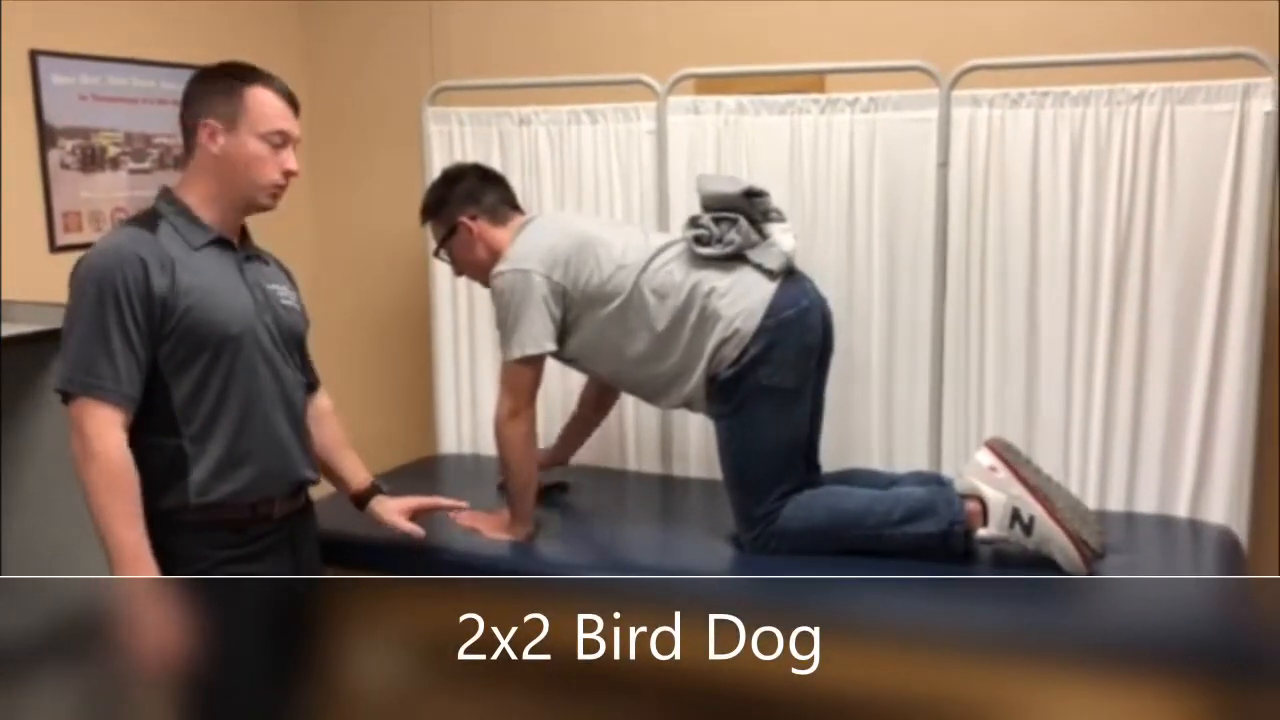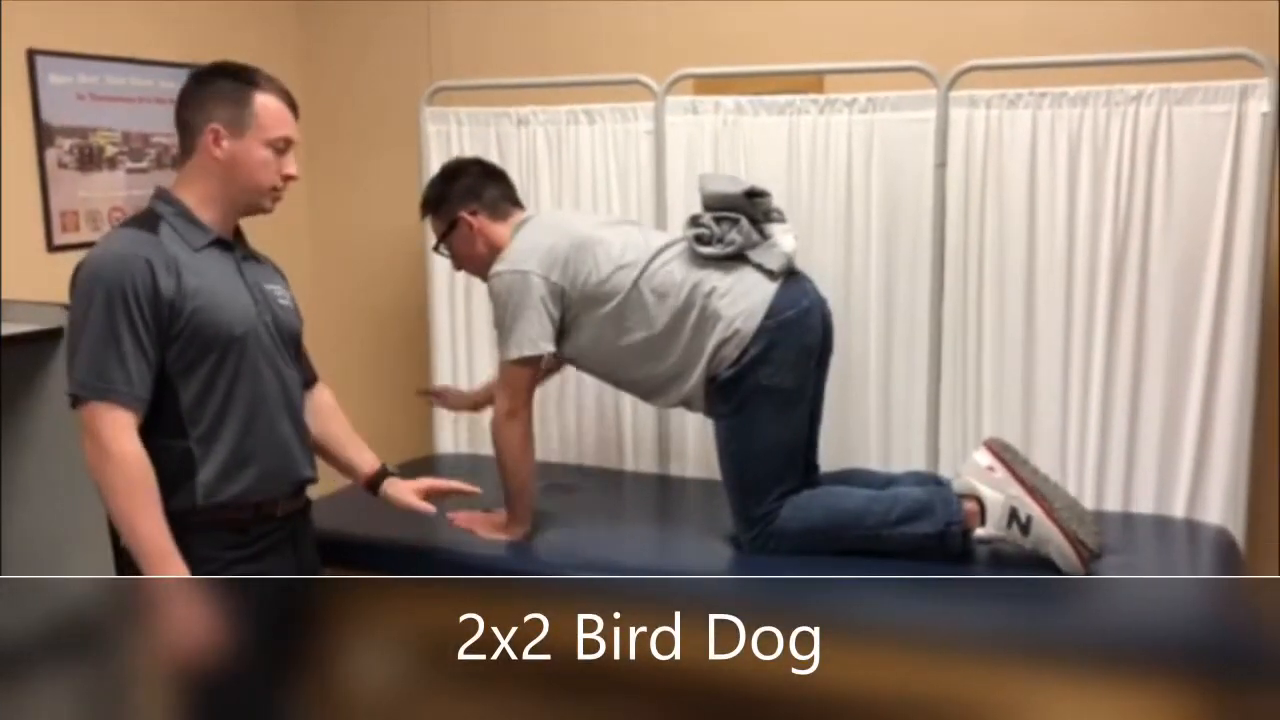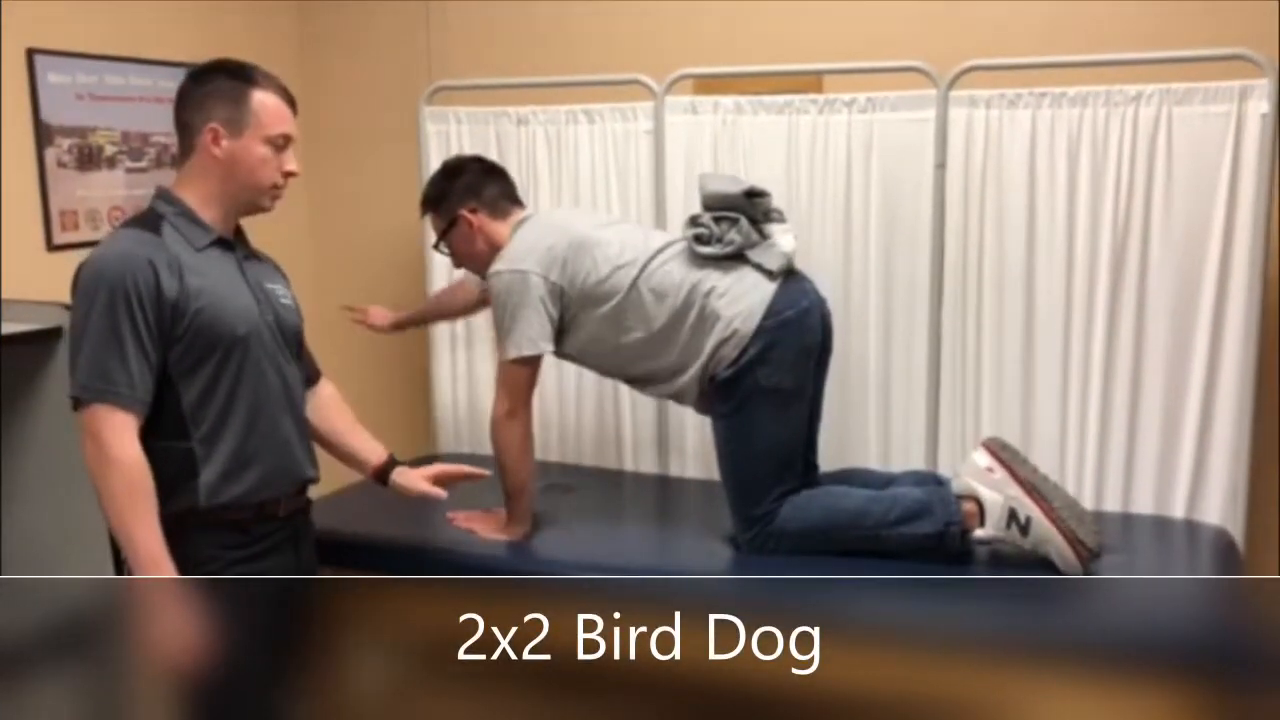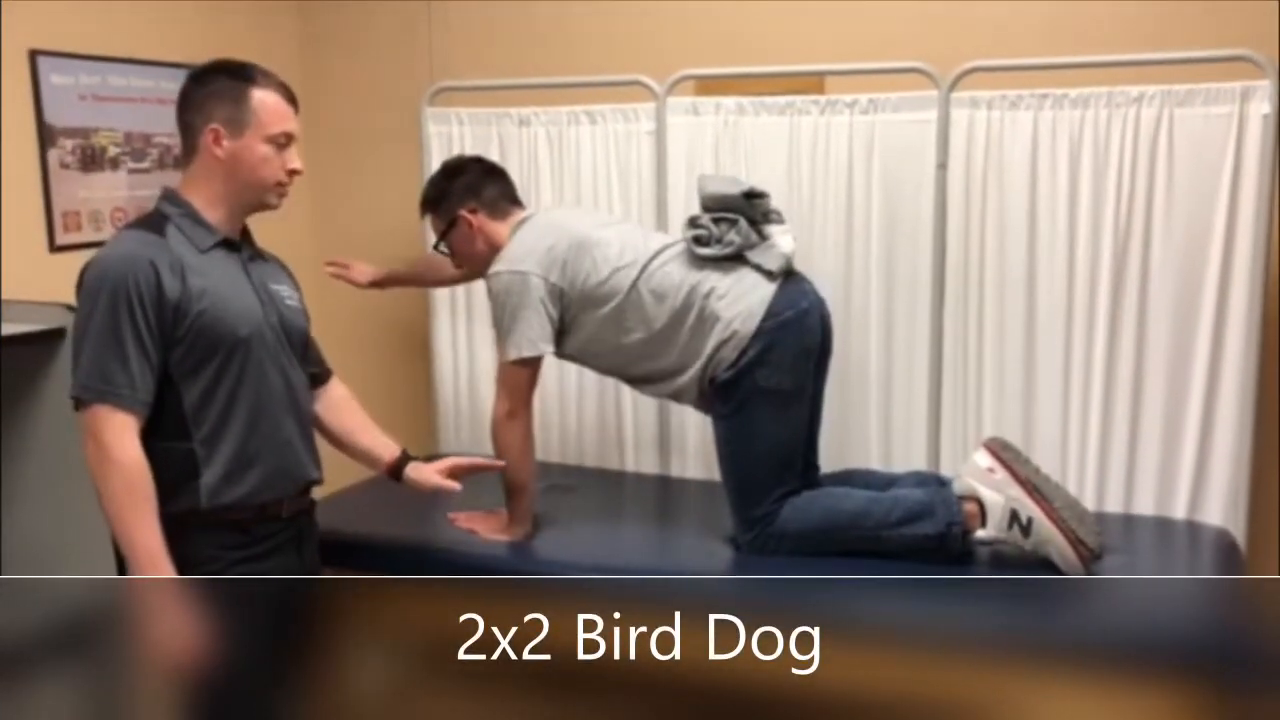
dt=0.3s
person 1, frame 1
left shoulder: (519, 271)
right shoulder: (557, 240)
left elbow: (515, 412)
right elbow: (610, 369)
left wrist: (518, 519)
right wrist: (553, 459)
left hip: (756, 338)
right hip: (785, 308)
left knee: (769, 524)
right knee: (790, 492)
left ankle: (979, 513)
right ankle: (972, 488)
person 1, frame 2
left shoulder: (517, 271)
right shoulder: (554, 237)
left elbow: (514, 413)
right elbow: (560, 355)
left wrist: (515, 520)
right wrist: (474, 398)
left hip: (756, 340)
right hip: (785, 308)
left knee: (767, 526)
right knee: (789, 493)
left ankle: (974, 514)
right ankle: (970, 489)
person 1, frame 3
left shoulder: (519, 270)
right shoulder: (545, 235)
left elbow: (511, 412)
right elbow: (479, 287)
left wrist: (514, 519)
right wrist: (399, 318)
left hip: (752, 341)
right hip: (783, 308)
left knee: (765, 525)
right knee: (787, 493)
left ankle: (974, 513)
right ankle: (966, 487)
person 1, frame 4
left shoulder: (519, 273)
right shoulder: (540, 234)
left elbow: (511, 413)
right elbow: (468, 267)
left wrist: (516, 519)
right wrist: (381, 277)
left hip: (750, 342)
right hip: (783, 307)
left knee: (766, 526)
right knee: (787, 495)
left ankle: (974, 513)
right ankle: (967, 485)
person 2, frame 1
left shoulder: (270, 272)
right shoulder: (128, 263)
right elbow: (98, 432)
left wrist: (369, 493)
right wrist: (142, 586)
left hip: (292, 542)
right hip: (200, 558)
person 2, frame 2
left shoulder: (262, 271)
right shoulder: (130, 264)
right elbow: (109, 435)
left wrist: (379, 478)
right wrist: (172, 585)
left hip: (289, 541)
right hip: (205, 557)
person 2, frame 3
left shoulder: (262, 269)
right shoulder: (132, 264)
right elbow: (111, 437)
left wrist: (389, 469)
right wrist: (160, 593)
left hip: (289, 541)
right hip: (205, 558)
person 2, frame 4
left shoulder: (270, 271)
right shoulder: (136, 266)
left elbow: (319, 388)
right elbow: (112, 438)
left wrist: (402, 465)
right wrist: (161, 595)
left hip: (294, 541)
right hip: (210, 558)
